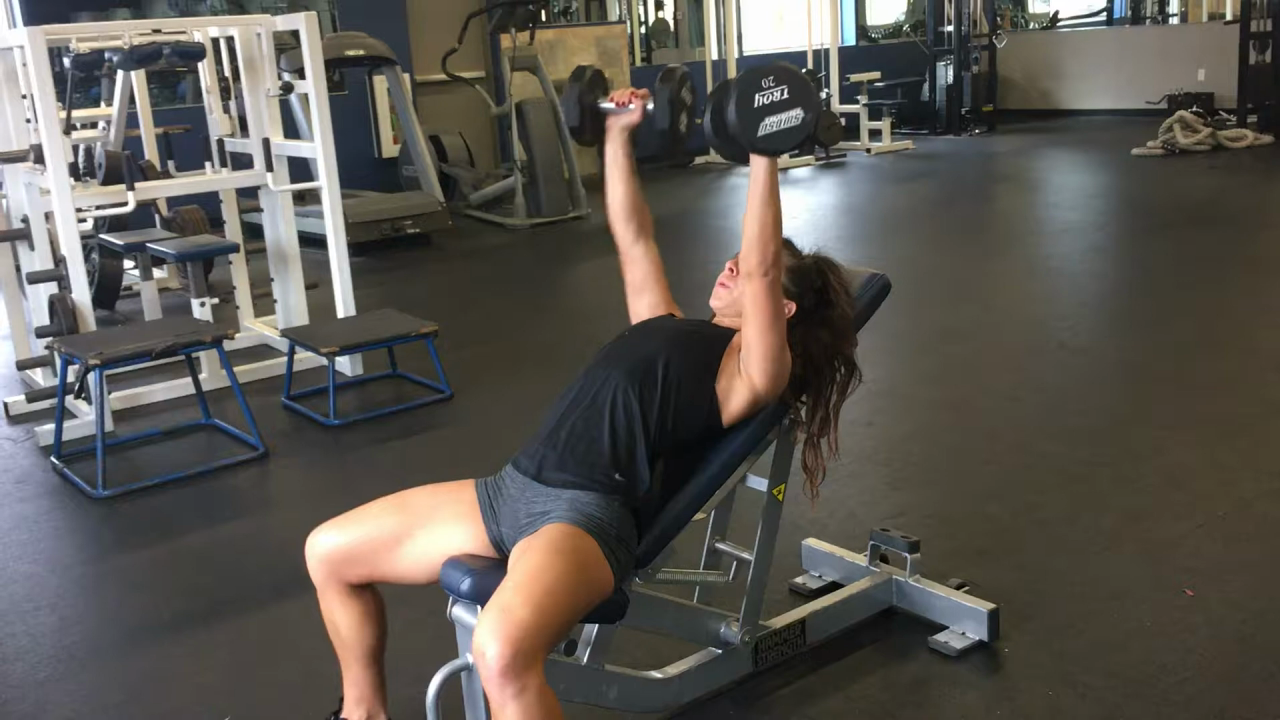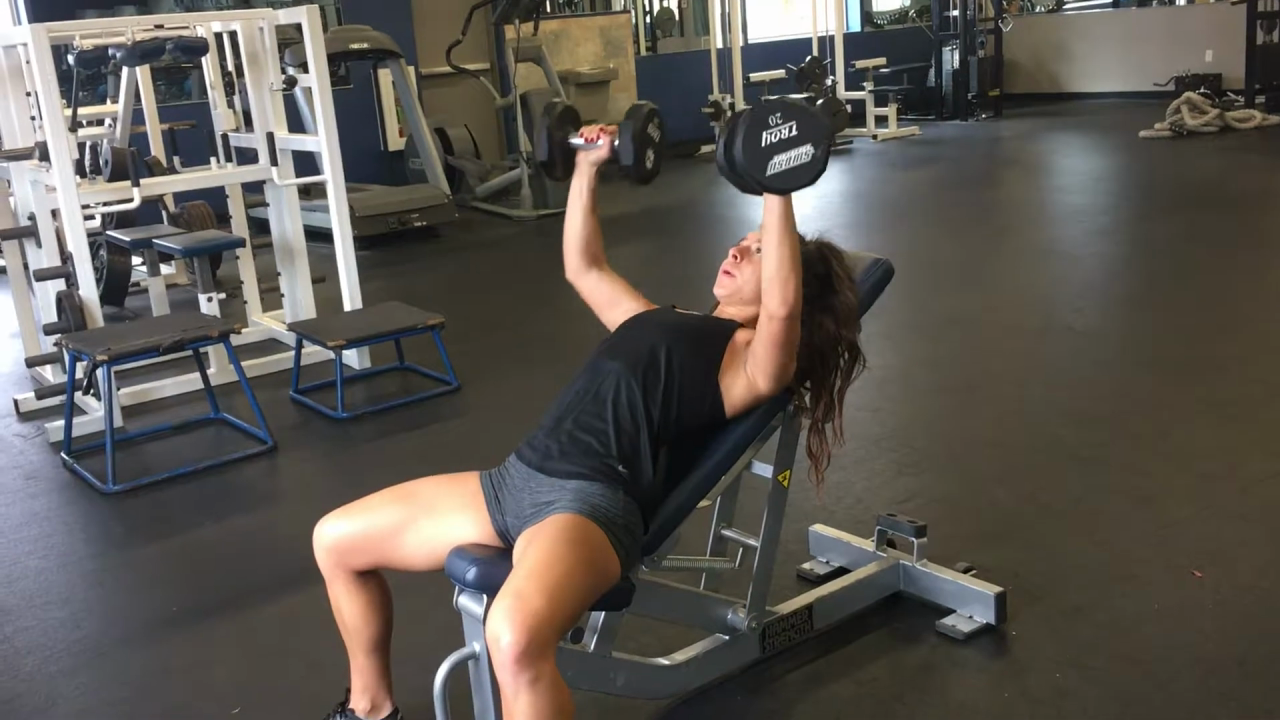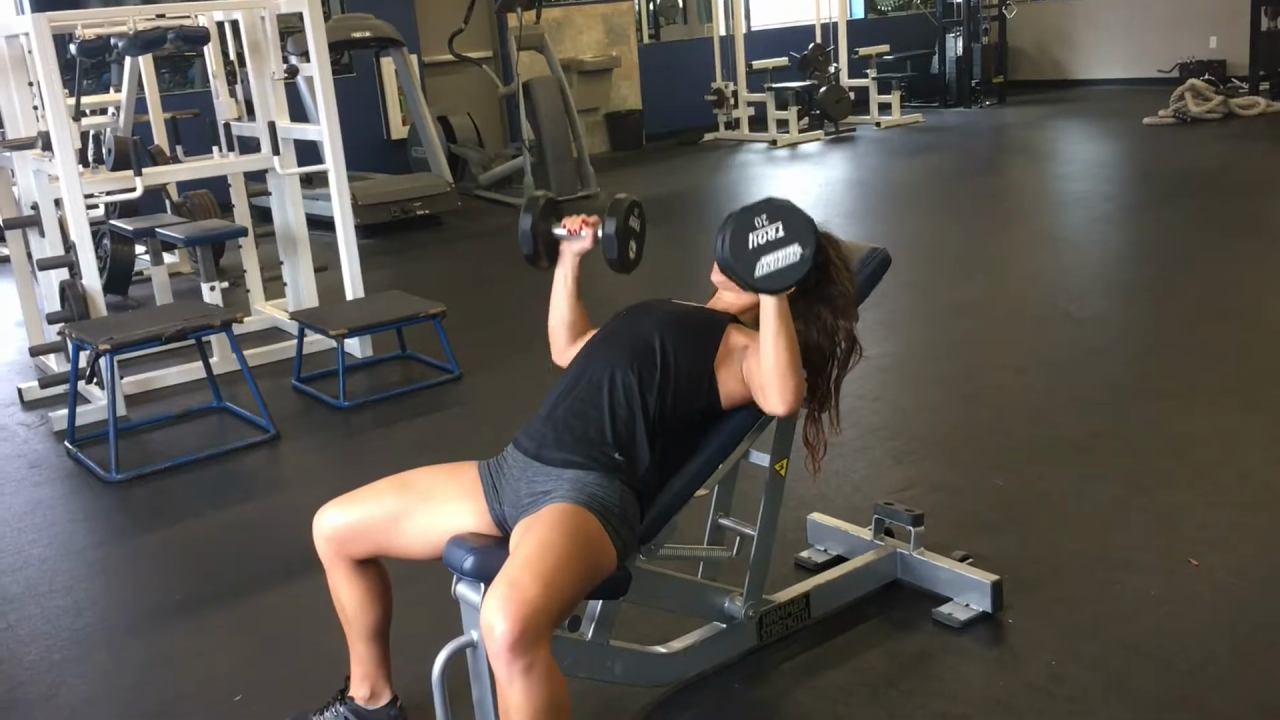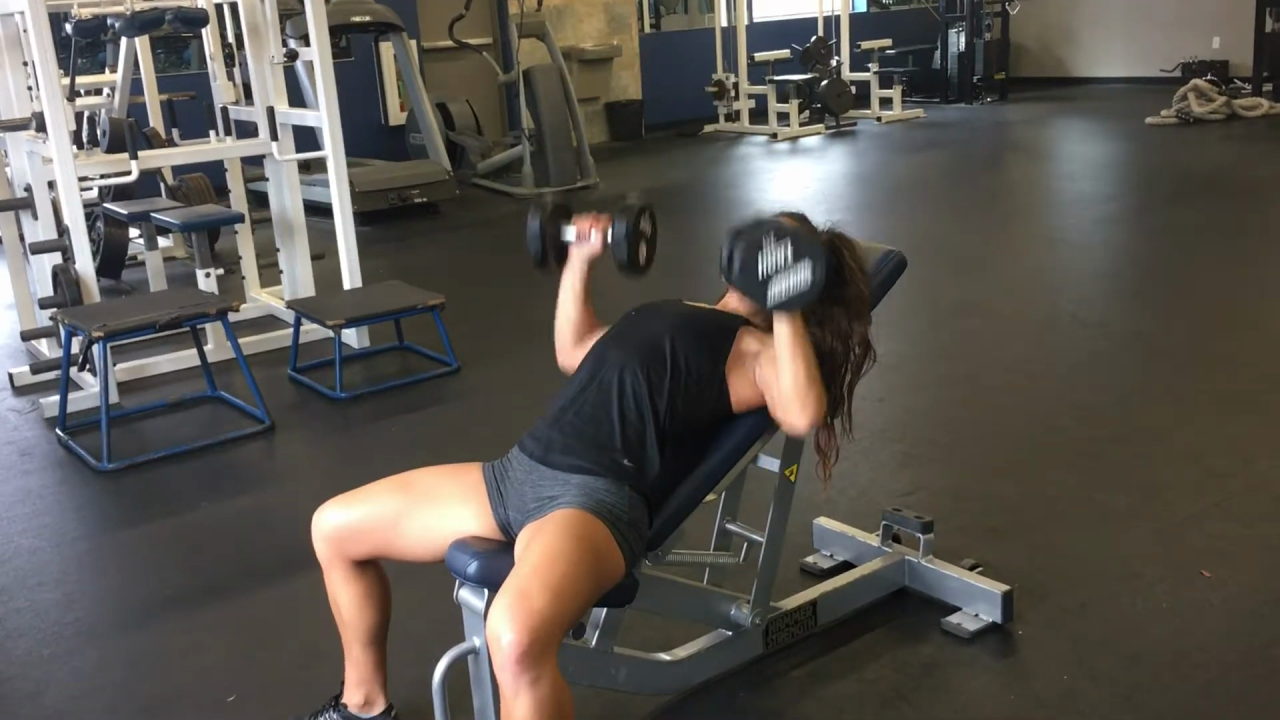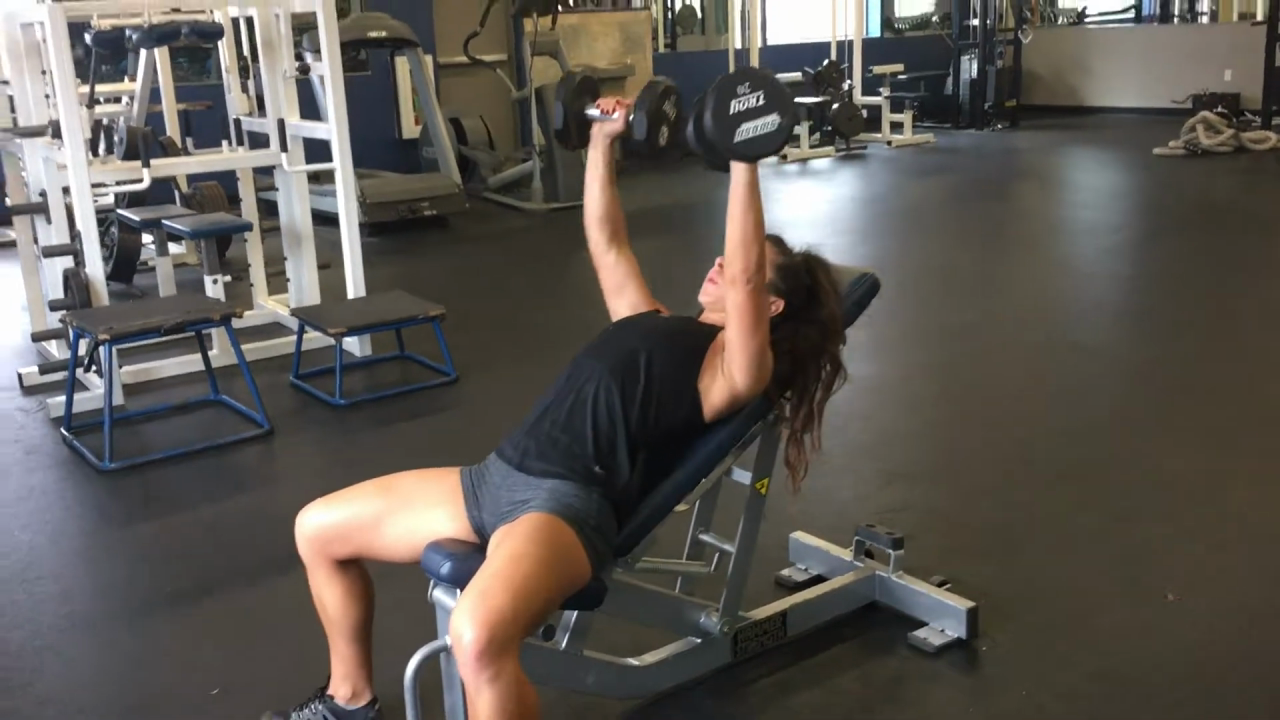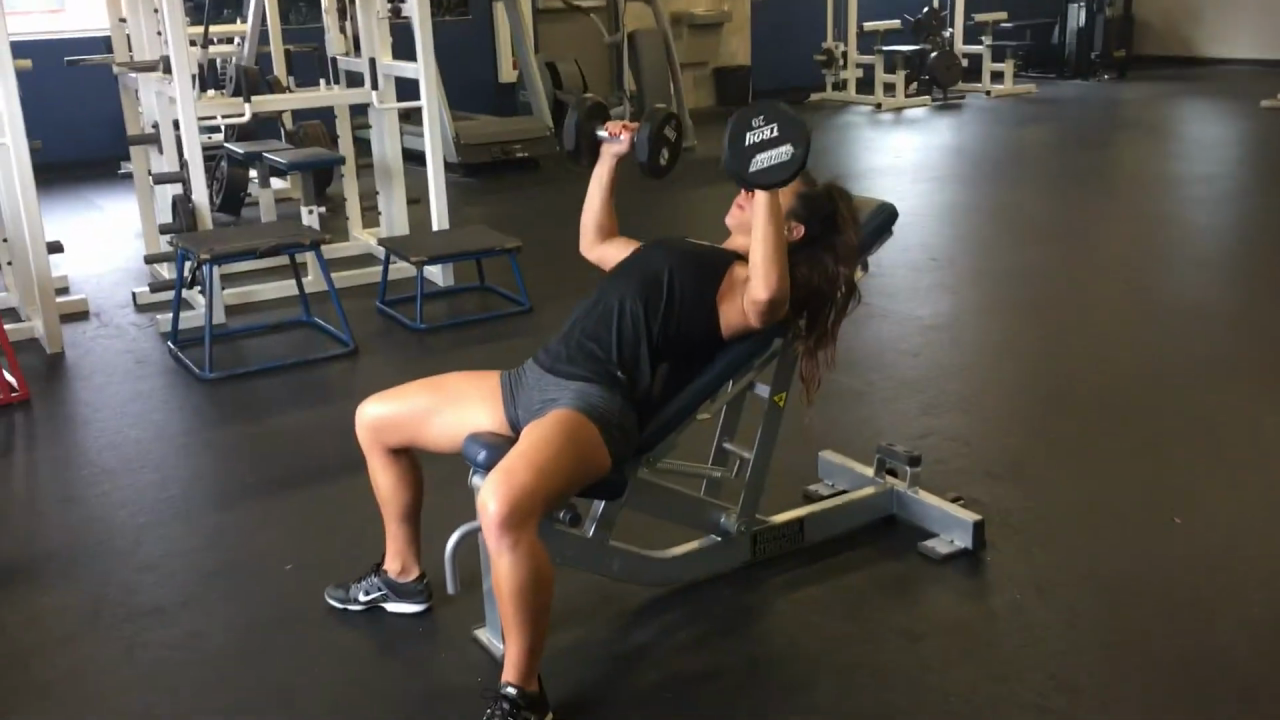
dt=0.7s
person 1, frame 1
left shoulder: (756, 368)
right shoulder: (666, 327)
left elbow: (761, 269)
right elbow: (632, 235)
left wrist: (763, 155)
right wrist: (618, 133)
left hip: (588, 512)
right hip: (514, 486)
left knee: (501, 650)
right knee: (327, 553)
person 1, frame 2
left shoulder: (758, 358)
right shoulder: (663, 318)
left elbow: (783, 309)
right elbow: (583, 268)
left wrist: (777, 189)
right wrist: (587, 169)
left hip: (594, 500)
right hip: (517, 477)
left knee: (515, 637)
right knee: (335, 540)
person 1, frame 3
left shoulder: (747, 345)
right shoulder: (669, 314)
left elbow: (782, 398)
right elbow: (566, 347)
left wrist: (772, 284)
right wrist: (570, 255)
left hip: (593, 488)
right hip: (516, 466)
left knee: (509, 626)
right knee: (335, 528)
person 1, frame 4
left shoulder: (758, 348)
right shoulder: (675, 311)
left elbow: (804, 416)
right elbow: (572, 352)
left wrist: (782, 300)
right wrist: (578, 264)
left hip: (602, 496)
right hip: (524, 470)
left knee: (516, 632)
right knee: (336, 528)
person 1, frame 5
left shoulder: (740, 365)
right shoulder: (654, 322)
left elbow: (744, 277)
right elbow: (606, 242)
left wrist: (744, 161)
right wrist: (602, 141)
left hip: (570, 502)
right hip: (499, 475)
left knee: (479, 636)
right knee: (318, 529)
person 1, frame 6
left shoulder: (749, 282)
right shoulder: (692, 254)
left elbow: (769, 296)
right elbow: (595, 241)
left wrist: (768, 187)
right wrist: (609, 157)
left hip: (596, 400)
right hip: (536, 377)
left knee: (503, 506)
right knee: (374, 419)
right ankle: (403, 574)
